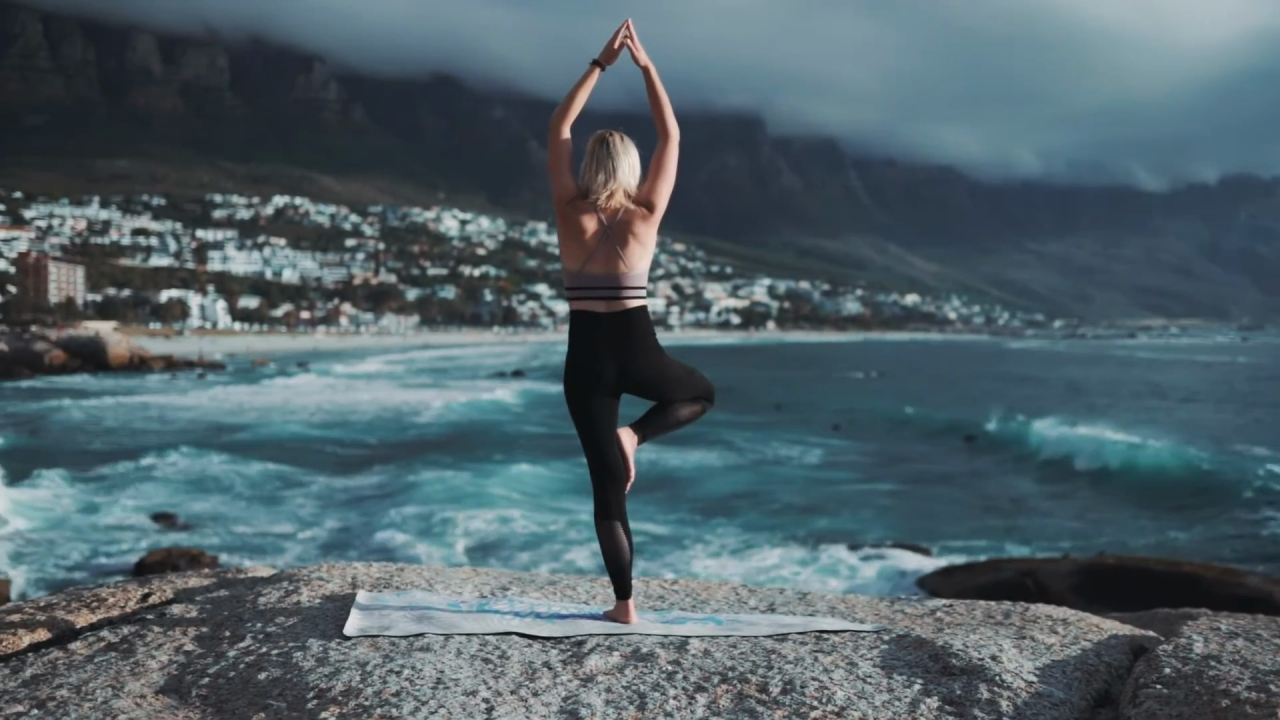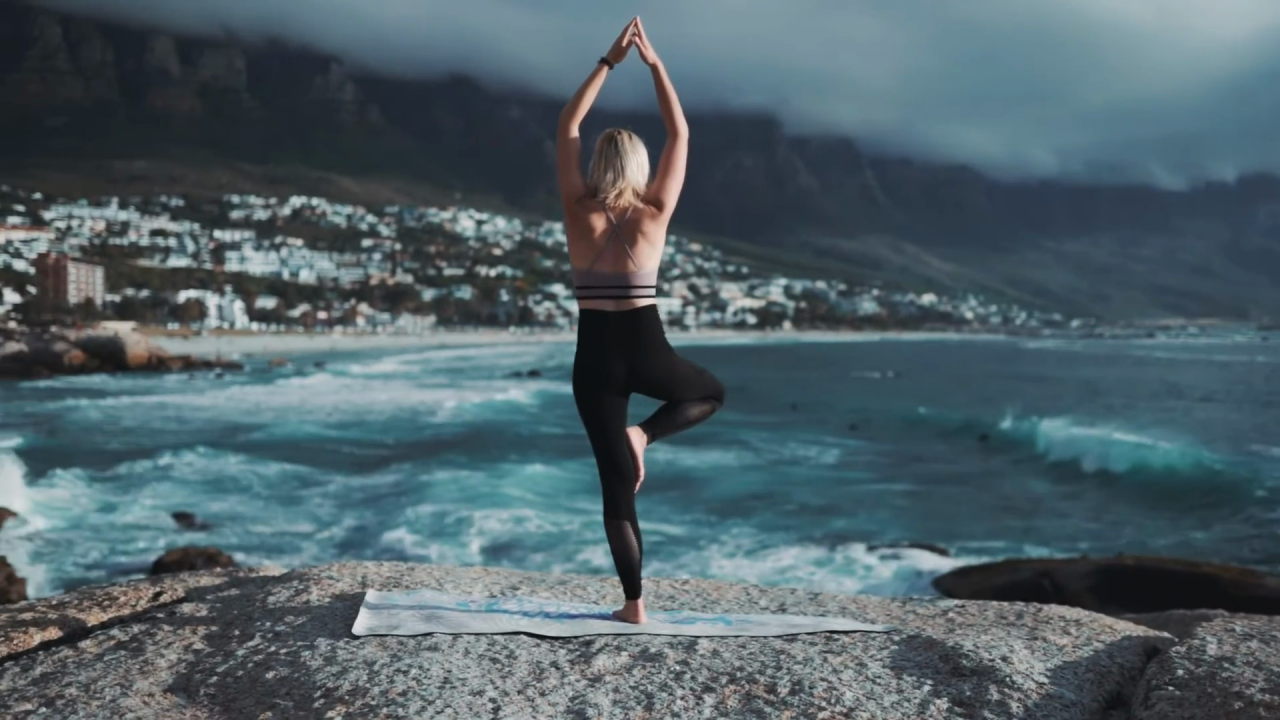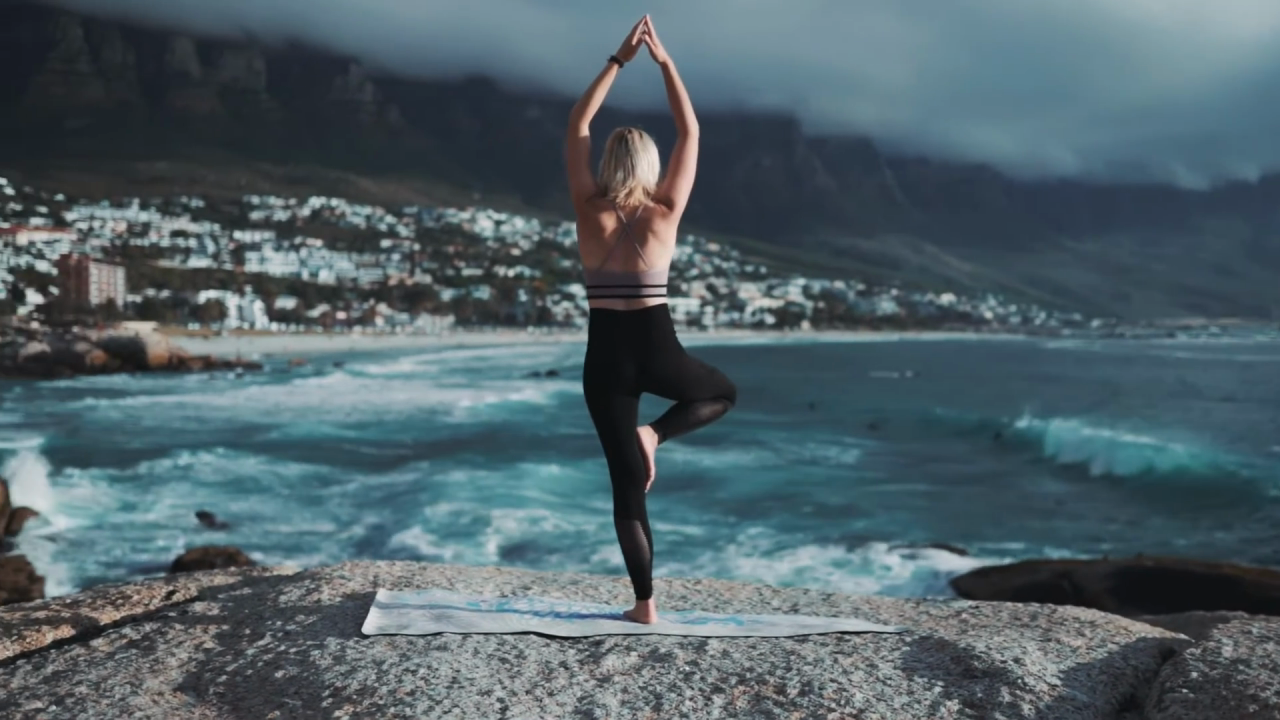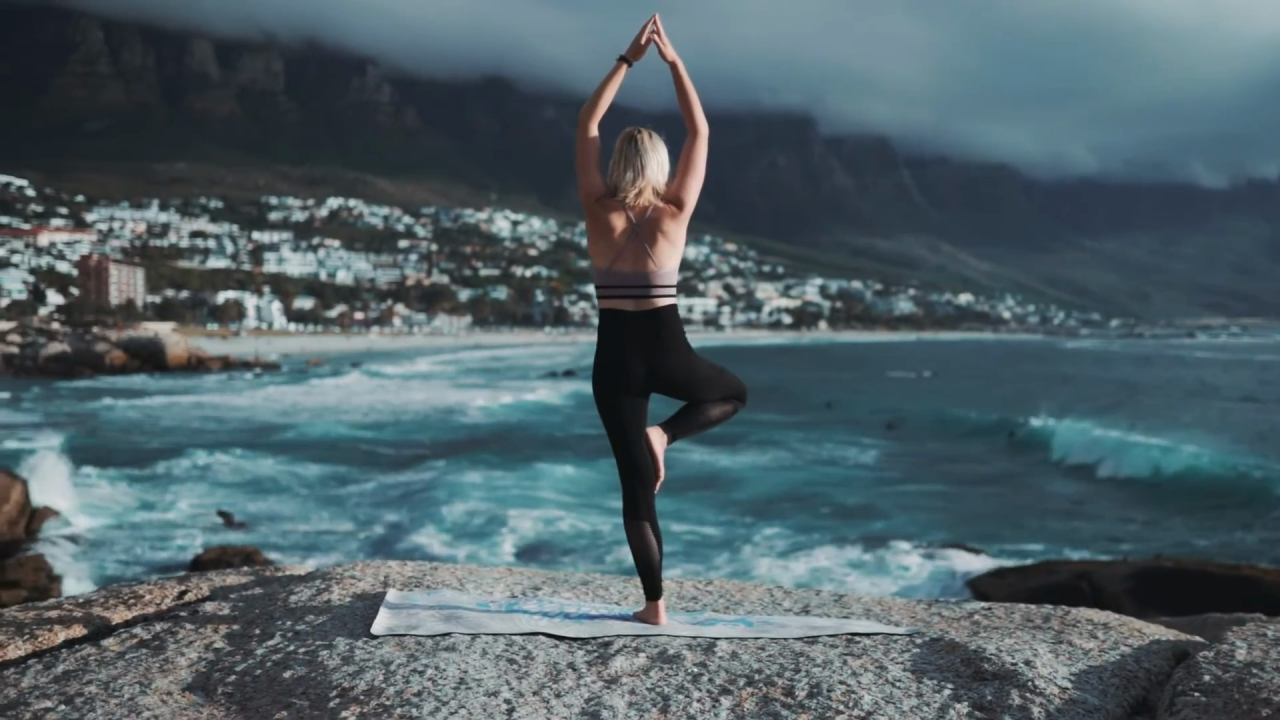
dt=0.2s
person 1, frame 1
left shoulder: (569, 214)
right shoulder: (645, 216)
left elbow: (559, 128)
right elbow: (671, 135)
left wrist: (600, 64)
right wrist: (644, 64)
left hip: (586, 359)
right hip: (637, 353)
left knee: (607, 488)
right knee: (701, 393)
left ankle: (625, 605)
right ankle: (635, 435)
person 1, frame 2
left shoulder: (578, 213)
right shoulder: (654, 214)
left elbow: (567, 127)
right elbow: (680, 132)
left wrist: (609, 61)
right wrist: (652, 61)
left hip: (595, 358)
right hip: (646, 352)
left knee: (616, 486)
right knee: (711, 391)
left ankle: (634, 605)
right ankle: (645, 434)
person 1, frame 3
left shoulder: (589, 212)
right shoulder: (665, 213)
left elbow: (577, 125)
right elbow: (689, 130)
left wrist: (619, 59)
right wrist: (662, 59)
left hip: (606, 358)
right hip: (657, 352)
left knee: (627, 487)
right knee: (723, 392)
left ankle: (645, 605)
right ankle: (656, 434)
person 1, frame 4
left shoulder: (598, 212)
right shoulder: (674, 214)
left elbow: (586, 126)
right elbow: (699, 131)
left wrist: (627, 59)
right wrist: (672, 60)
left hip: (615, 358)
right hip: (666, 352)
left knee: (636, 488)
right knee: (734, 393)
left ankle: (655, 607)
right ankle: (665, 434)
